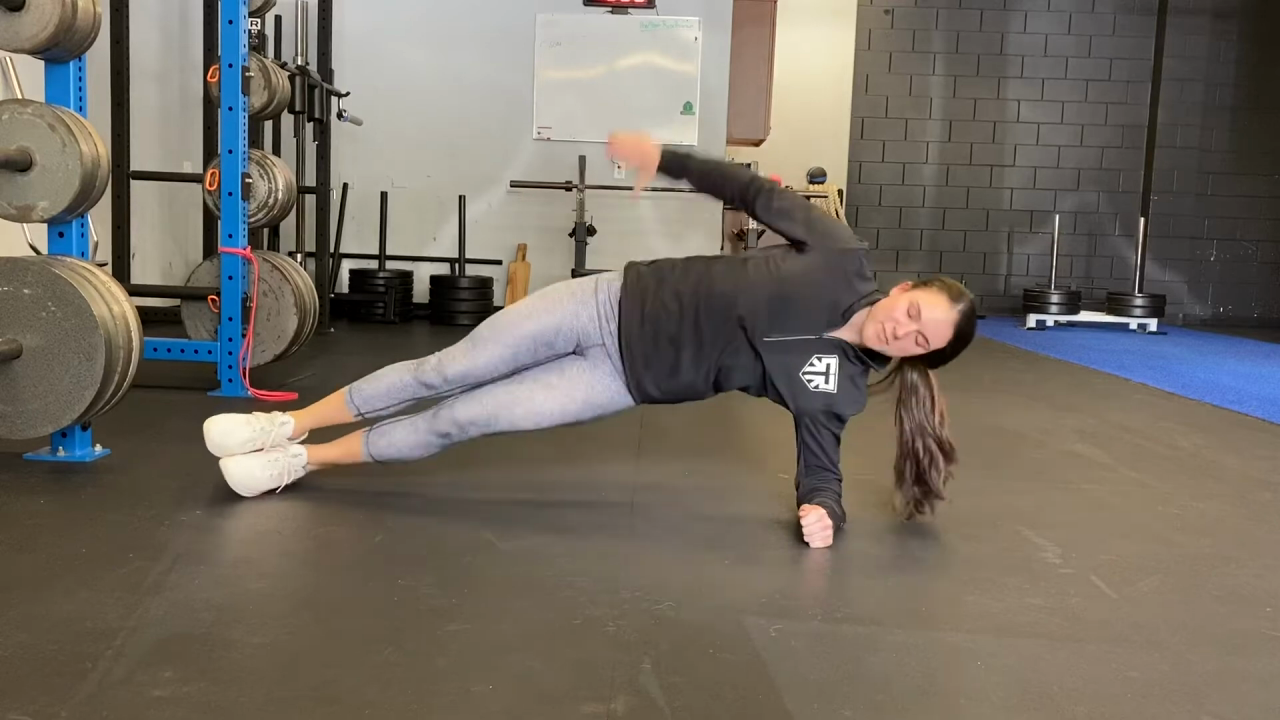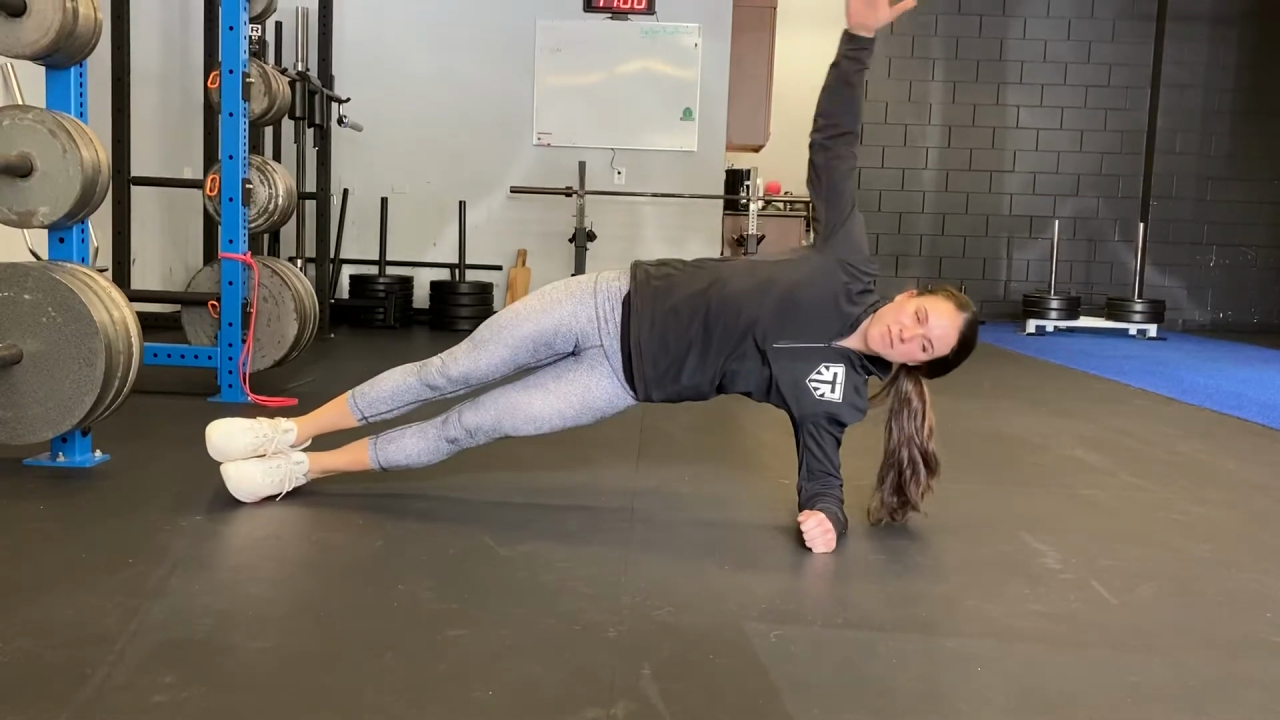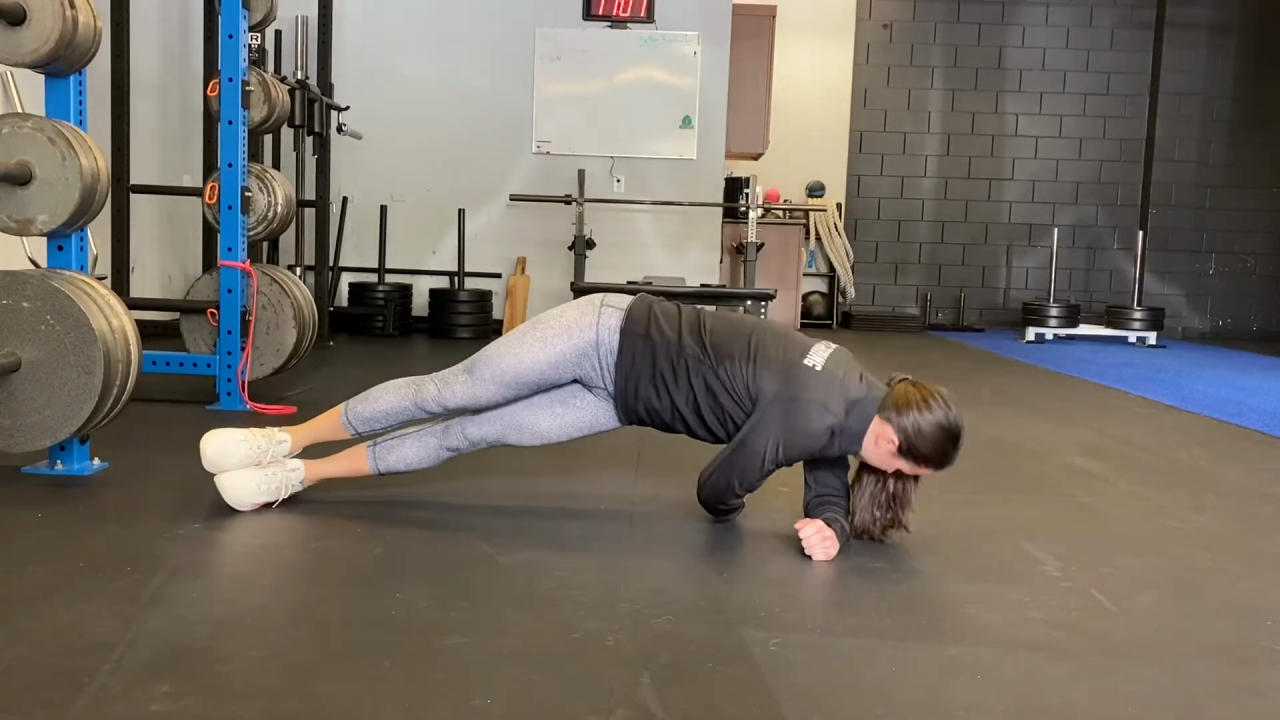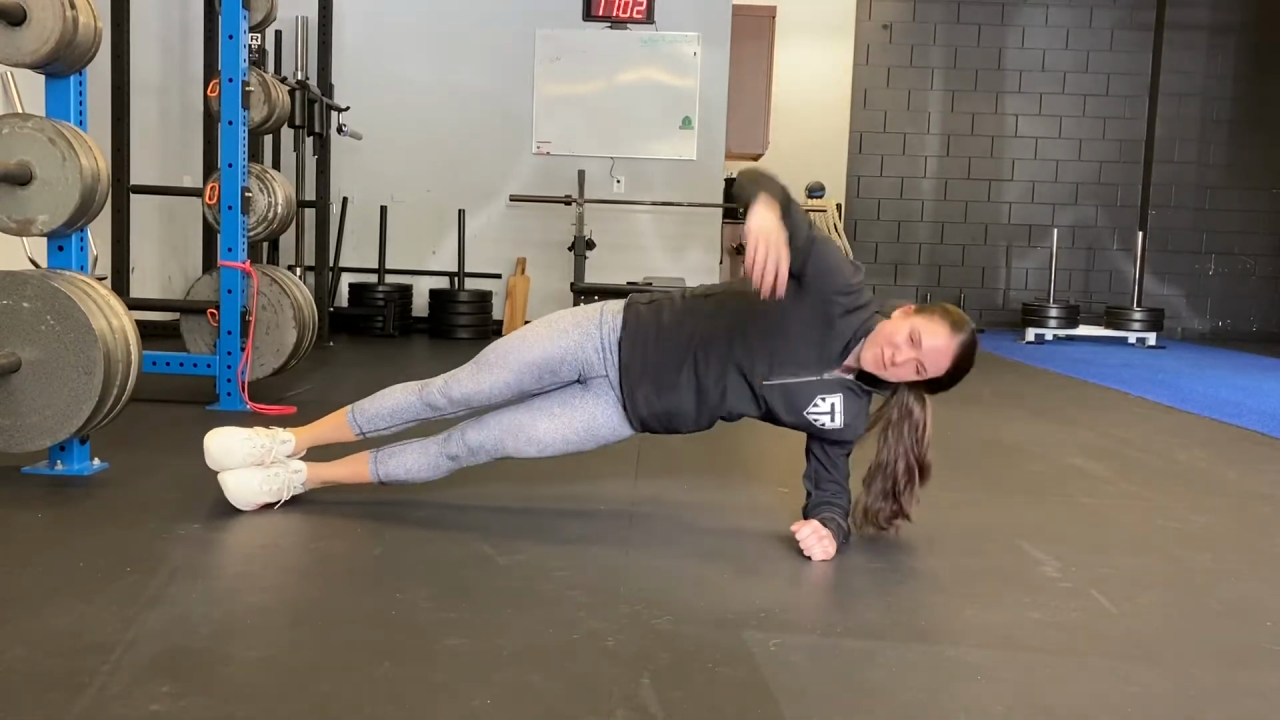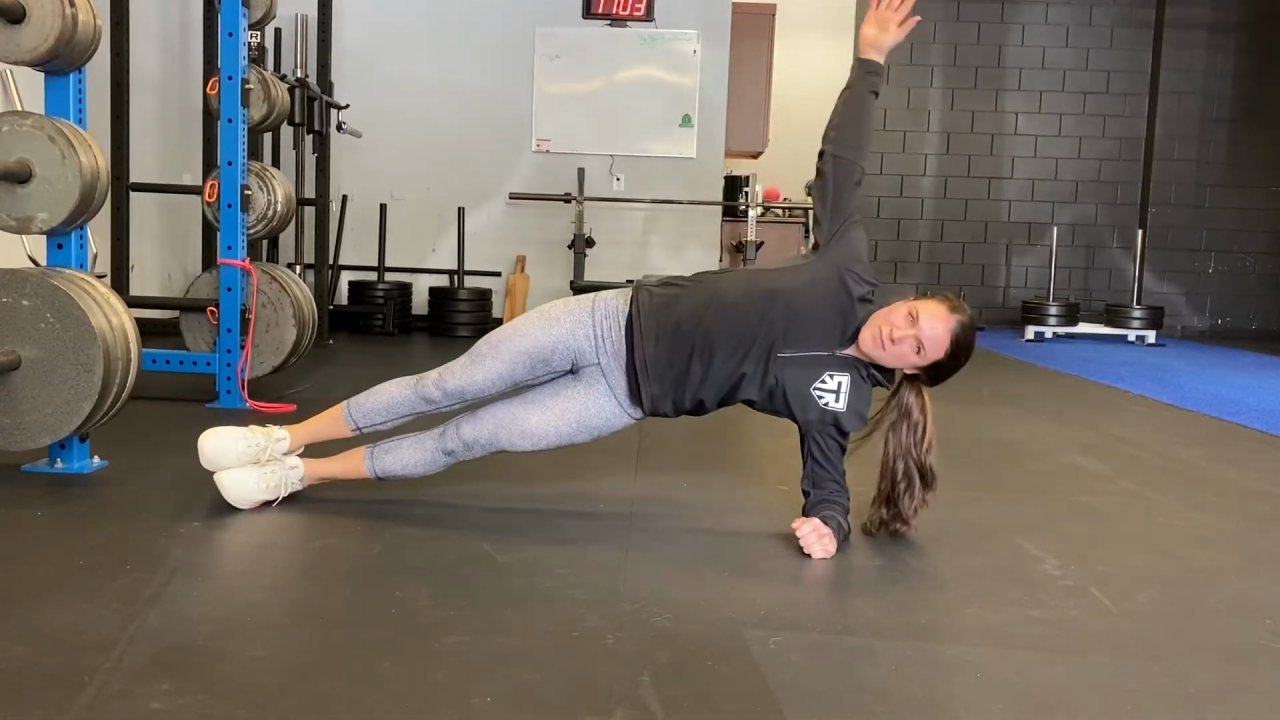
dt=1s
person 1, frame 1
left shoulder: (834, 381)
right shoulder: (845, 263)
left elbow: (820, 470)
right elbow: (752, 191)
left wrist: (818, 507)
right wrist: (667, 159)
left hip: (631, 379)
right hip: (616, 303)
left knee: (463, 421)
right knee: (444, 370)
left ankle: (302, 461)
right ankle: (283, 426)
person 1, frame 2
left shoulder: (838, 394)
right shoulder: (850, 269)
left elbow: (820, 466)
right elbow: (832, 148)
left wrist: (822, 515)
left hip: (627, 377)
right hip: (613, 303)
left knee: (467, 427)
right knee: (445, 376)
left ankle: (303, 467)
right ankle: (288, 433)
person 1, frame 3
left shoulder: (850, 401)
right shoulder: (814, 409)
left elbow: (827, 478)
right elbow: (719, 493)
left wrist: (830, 526)
right wrist: (732, 513)
left hip: (616, 402)
right hip: (611, 337)
left knee: (467, 434)
right knee: (445, 393)
left ankle: (299, 475)
right ankle: (284, 439)
person 1, frame 4
left shoulder: (844, 411)
right shoulder: (841, 292)
left elbow: (828, 482)
right elbow: (750, 184)
left wrist: (824, 524)
right wrist: (765, 206)
left hip: (632, 413)
right hip: (617, 335)
left knee: (468, 452)
right knee: (445, 395)
left ankle: (303, 484)
right ankle: (285, 443)
person 1, frame 5
left shoulder: (841, 399)
right shoulder: (849, 276)
left elbow: (825, 473)
right elbow: (841, 160)
left wrist: (826, 523)
left hip: (629, 395)
right hip: (614, 320)
left knee: (465, 440)
right knee: (443, 389)
left ankle: (296, 477)
right ankle: (280, 439)
